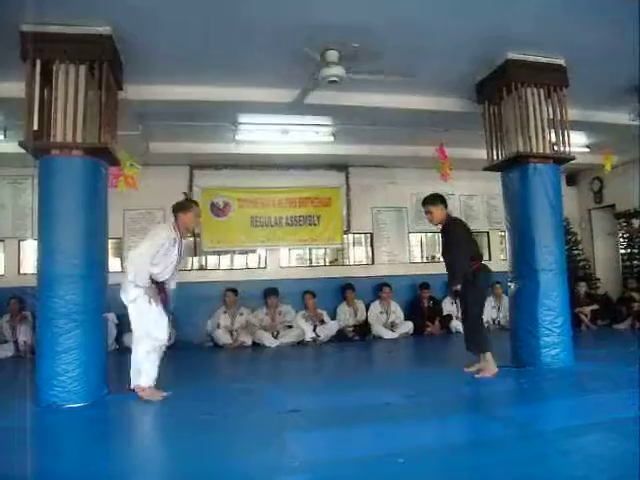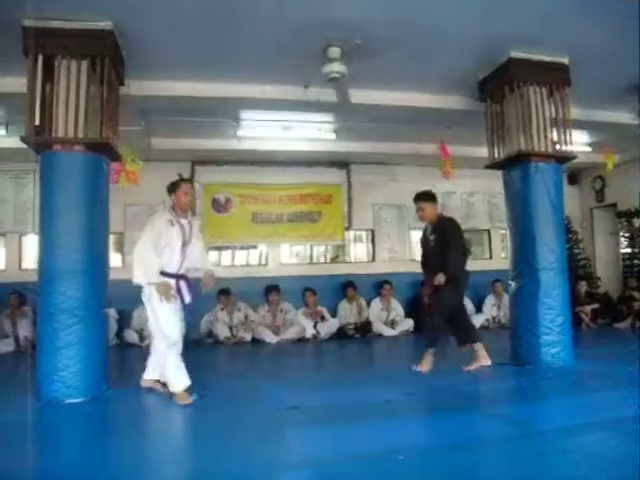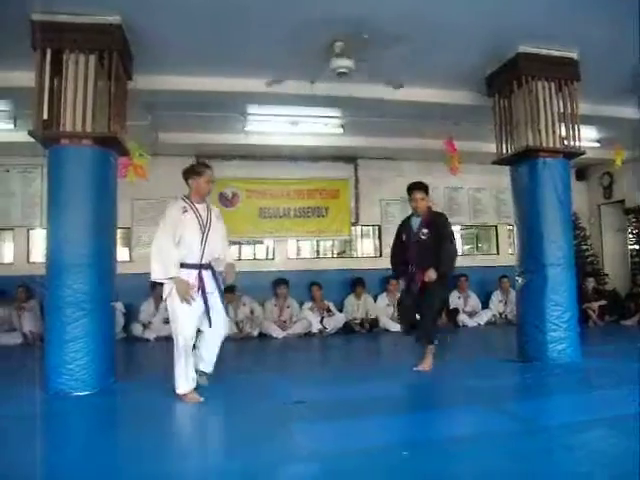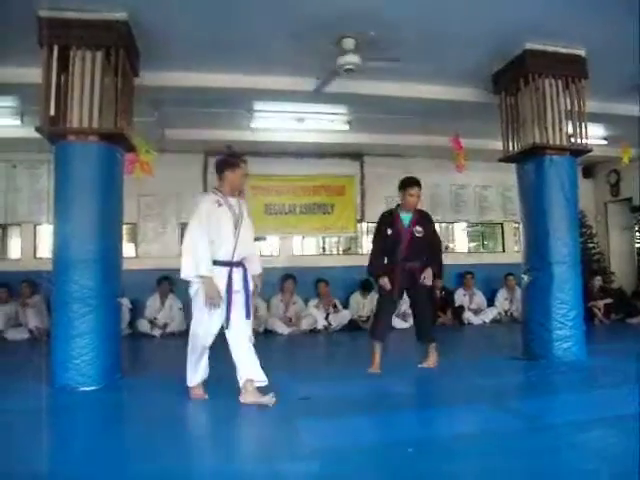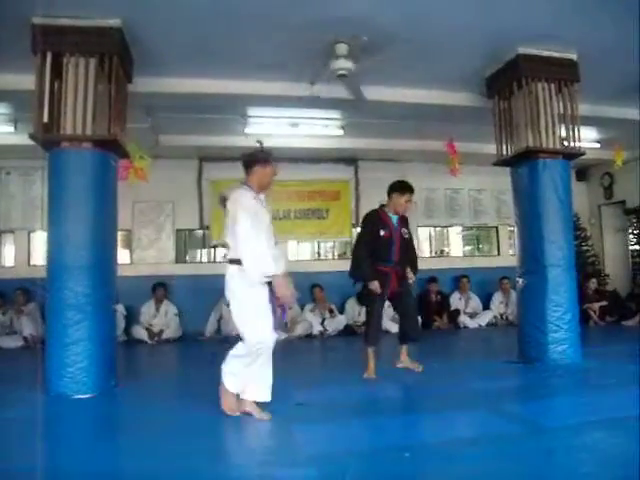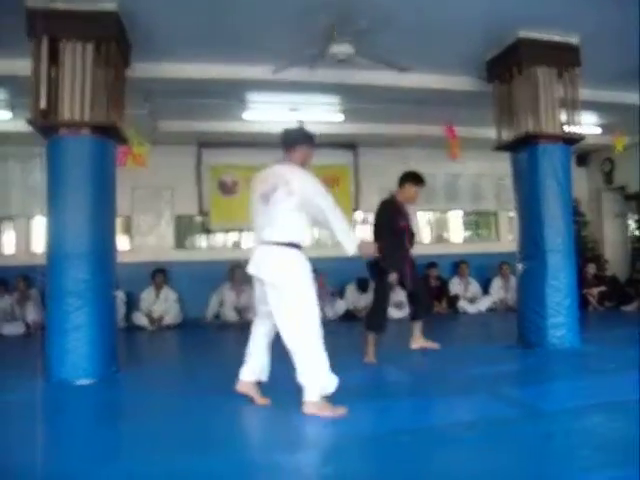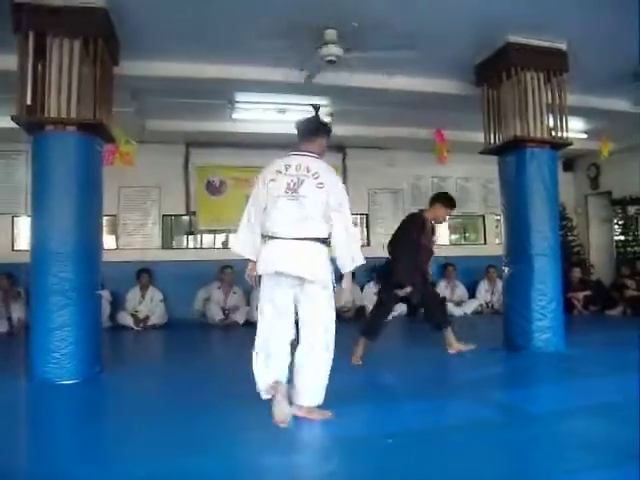
dt=0.3s
person 1, frame 1
left shoulder: (181, 239)
right shoulder: (164, 233)
right elbow: (138, 257)
left wrist: (165, 289)
right wrist: (146, 286)
left hip: (154, 288)
right hip: (141, 288)
left knee: (153, 336)
right knee: (155, 336)
left ankle: (145, 383)
right ankle: (144, 385)
person 1, frame 2
left shoulder: (193, 224)
right shoulder: (160, 220)
left elbow: (198, 254)
right elbow: (143, 252)
left wrist: (206, 272)
right wrist: (157, 282)
left hip: (178, 284)
right hip: (159, 285)
left knee: (166, 335)
right knee: (170, 335)
left ankle: (150, 377)
right ankle: (179, 388)
person 1, frame 3
left shoulder: (213, 211)
right shoulder: (176, 210)
left elbow: (221, 242)
right elbow: (163, 246)
left wrist: (228, 263)
right wrist: (176, 280)
left hip: (208, 276)
right hip: (184, 277)
left knee: (219, 325)
right knee: (185, 333)
left ankle: (198, 367)
right ankle: (185, 386)
person 1, frame 4
left shoulder: (240, 206)
right shoulder: (208, 203)
right elbow: (196, 243)
left wrist: (255, 272)
right wrist: (207, 280)
left hip: (237, 276)
right hip: (213, 275)
left knee: (241, 331)
right knee: (203, 333)
left ankle: (249, 389)
right ankle: (195, 382)
person 1, frame 5
left shoulder: (257, 200)
right shoulder: (243, 199)
right elbow: (253, 243)
left wrist: (278, 275)
right wrist: (277, 278)
left hip: (258, 277)
right hip: (247, 276)
left knee: (262, 337)
right knee: (260, 337)
left ankle: (247, 398)
right ankle: (230, 381)
person 1, frame 6
left shoulder: (262, 178)
right shoulder: (302, 179)
right elbow: (328, 213)
right wrist: (356, 244)
left hip: (265, 255)
right hip: (287, 260)
left knee: (266, 322)
right knee: (303, 327)
left ankle: (248, 379)
right ankle: (314, 399)
person 1, frame 7
left shoulder: (271, 171)
right shoulder: (328, 175)
left elbow: (254, 217)
right elbow: (341, 225)
left wrist: (253, 259)
right wrist: (348, 271)
left hip: (275, 254)
right hip: (312, 256)
left knee: (274, 329)
right knee: (317, 333)
left ankle: (278, 392)
right ankle: (307, 402)
person 2, frame 1
left shoulder: (454, 226)
right shoulder: (448, 228)
left elbow: (461, 255)
left wrist: (458, 280)
right wrist: (457, 280)
left hip: (473, 277)
right hip: (470, 278)
left knee: (471, 319)
right knee: (471, 319)
left ankle: (489, 364)
right ankle: (483, 361)
person 2, frame 2
left shoulder: (448, 225)
right shoulder: (427, 231)
left elbow: (458, 251)
right elbow: (427, 258)
left wrist: (445, 274)
right wrist: (430, 278)
left hip: (450, 280)
right hip: (439, 281)
left knee: (436, 316)
right knee: (457, 317)
left ankle: (428, 358)
right ankle: (481, 356)
person 2, frame 3
left shoulder: (439, 220)
right shoulder: (406, 225)
left elbow: (448, 248)
right elbow: (398, 252)
left wrist: (436, 270)
right wrist: (402, 274)
left hip: (434, 276)
right hip: (414, 276)
left knee: (428, 315)
right knee: (404, 311)
left ankle: (429, 357)
right ankle: (429, 340)
person 2, frame 4
left shoulder: (424, 219)
right shoulder: (387, 218)
left elbow: (435, 246)
right elbow: (378, 248)
left wrist: (431, 269)
right wrist: (380, 274)
left hip: (418, 274)
right hip: (393, 274)
left knee: (424, 313)
right knee: (383, 314)
left ankle: (432, 354)
right ankle: (376, 360)
person 2, frame 5
left shoulder: (403, 220)
right shoulder: (372, 219)
left elbow: (409, 248)
right elbow: (361, 251)
left wrist: (411, 269)
right wrist: (369, 278)
left hip: (399, 276)
right hip: (378, 276)
left knee: (409, 313)
right knee: (374, 318)
left ankle: (404, 357)
right ankle: (370, 365)
person 2, frame 6
left shoulder: (402, 209)
right shoulder: (387, 208)
right elbow: (384, 240)
left wrist: (404, 262)
right wrist: (390, 268)
left hip: (404, 262)
right hip: (388, 265)
left knee: (420, 296)
right knee: (381, 303)
left ankle: (417, 338)
right ankle: (370, 349)
person 2, frame 7
left shoulder: (429, 227)
right shoulder: (414, 223)
right elbow: (398, 250)
left wrist: (424, 273)
right wrist: (404, 282)
left hip: (416, 275)
right hip: (398, 275)
left knee: (436, 304)
right knee: (382, 309)
left ankle: (452, 343)
right ankle: (357, 352)
